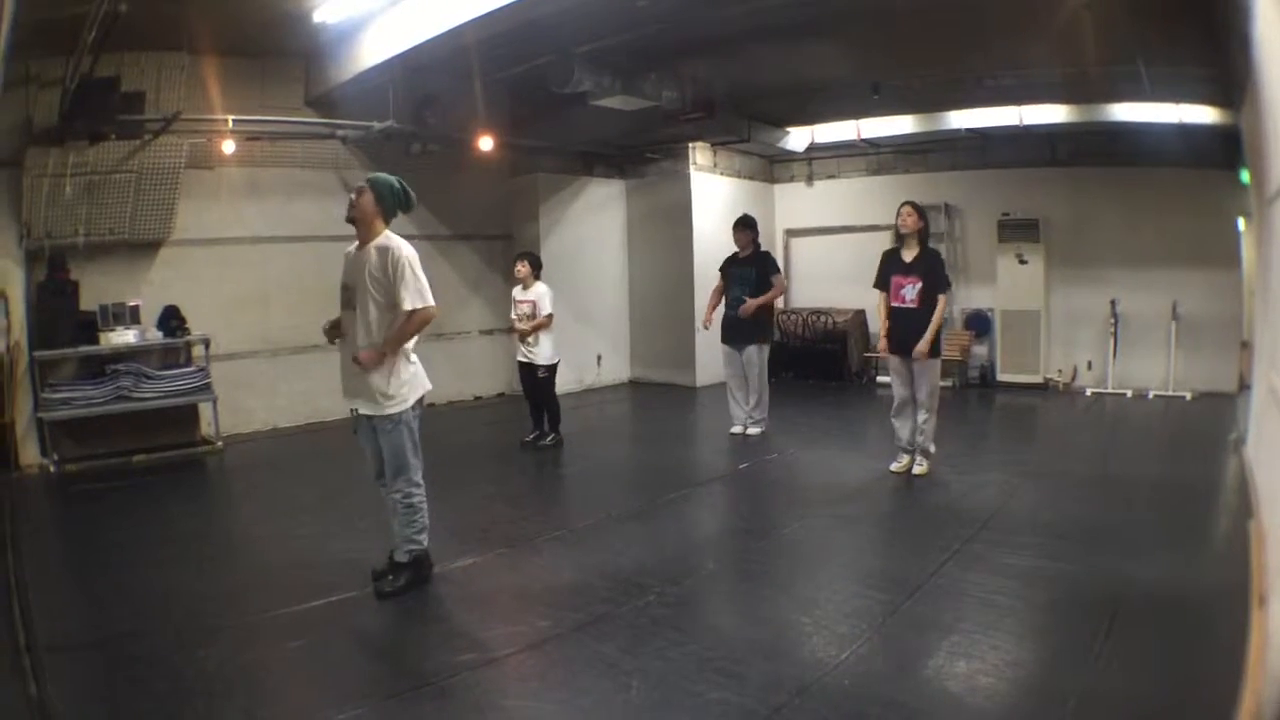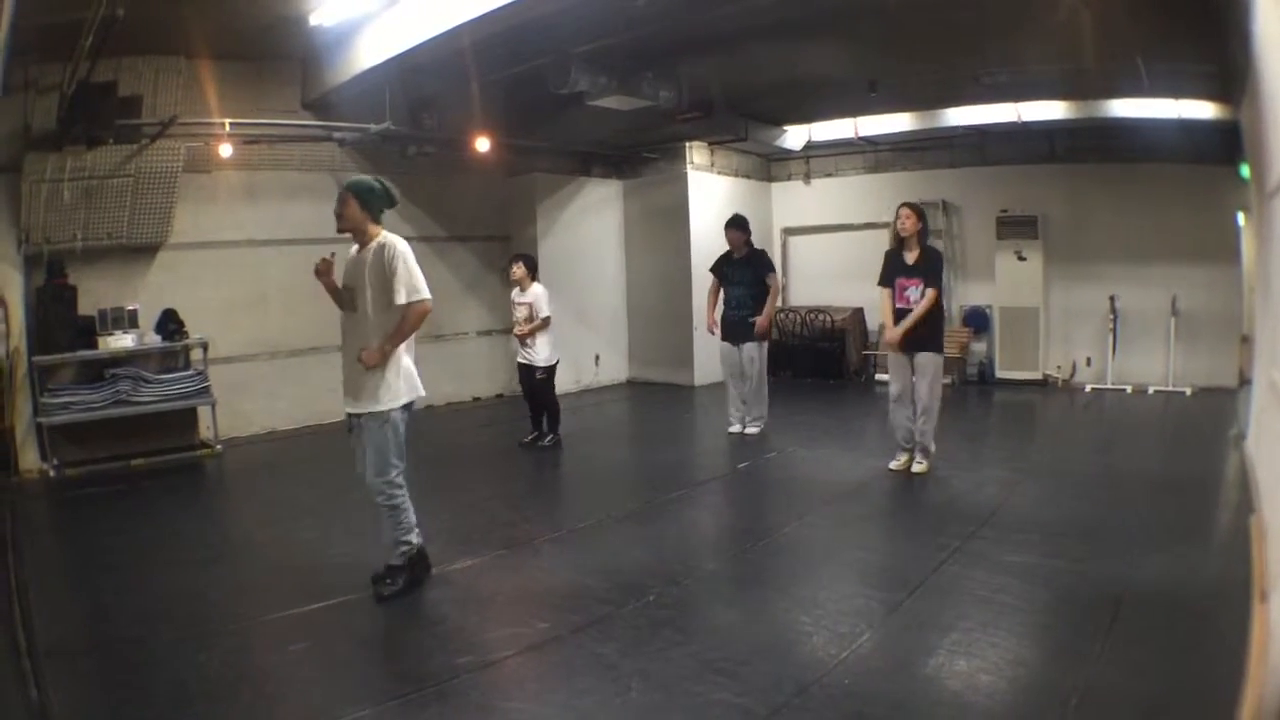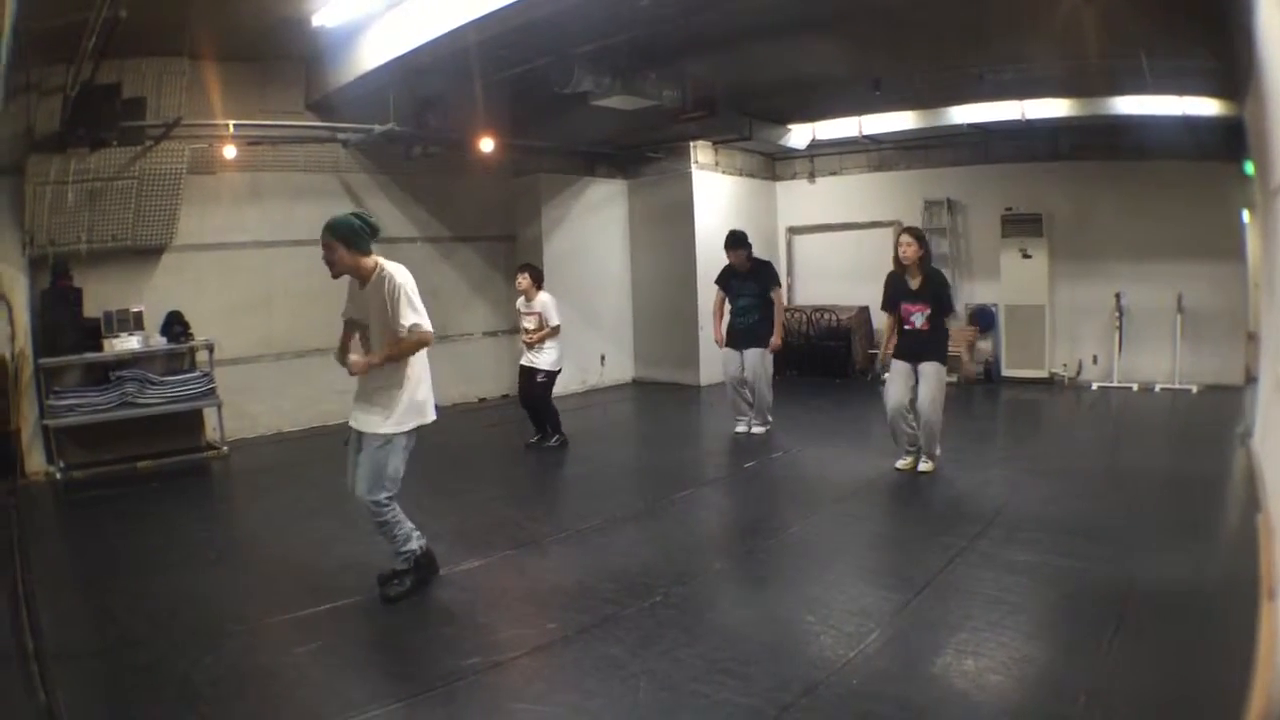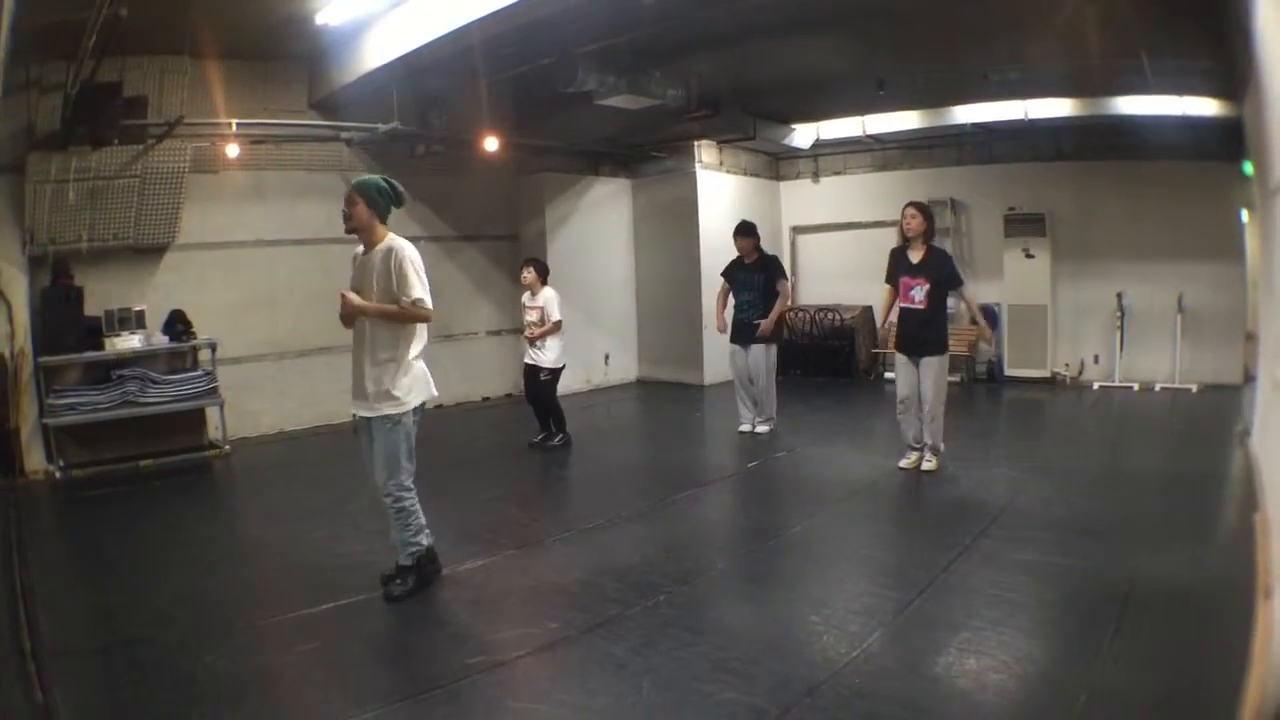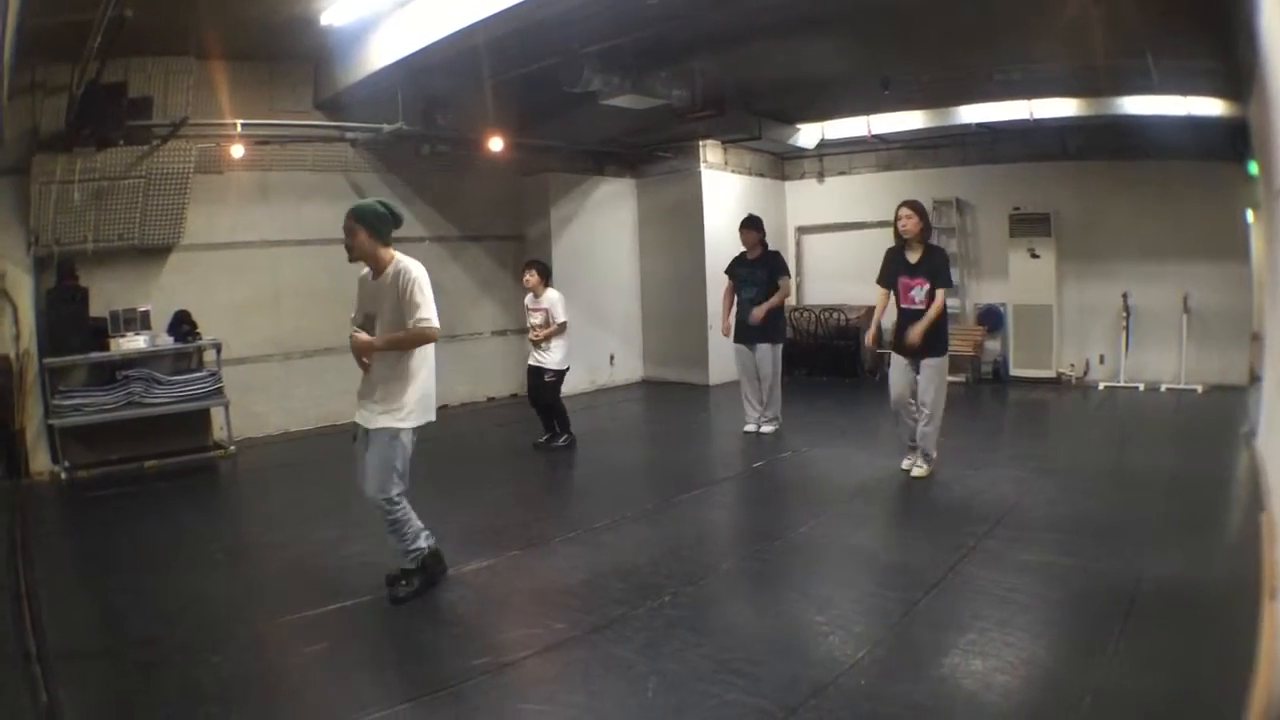
dt=1s
person 1, frame 1
left shoulder: (396, 251)
right shoulder: (352, 253)
left elbow: (425, 311)
left wrist: (380, 352)
right wrist: (337, 327)
left hip: (394, 387)
right hip: (364, 388)
left knee: (405, 480)
right knee: (386, 479)
left ankle: (413, 559)
right ankle: (404, 554)
person 1, frame 2
left shoulder: (392, 248)
right shoulder: (354, 255)
left elbow: (421, 305)
left wrist: (383, 350)
right wrist: (328, 284)
left hip: (387, 387)
right hip: (360, 387)
left knee: (385, 478)
right knee: (373, 477)
left ankle: (409, 560)
right ankle: (405, 554)
person 1, frame 3
left shoulder: (394, 278)
right shoulder: (355, 284)
left elbow: (421, 335)
left wrist: (371, 361)
right wrist: (344, 347)
left hip: (398, 405)
right hip: (369, 404)
left knee: (374, 493)
right knee: (362, 488)
left ankle: (417, 559)
right ankle: (410, 557)
person 1, frame 4
left shoulder: (399, 252)
right shoulder: (358, 257)
left elbow: (422, 310)
left wrist: (365, 308)
right wrist: (350, 310)
left hip: (397, 386)
right hip: (368, 387)
left knee: (394, 480)
right knee: (385, 477)
left ankle: (417, 560)
right ankle: (418, 553)
person 1, frame 5
left shoulder: (408, 272)
right shoulder: (365, 277)
left elbow: (428, 330)
left wrist: (375, 344)
right wrist: (359, 348)
left hip: (402, 403)
right hip: (373, 398)
left knee: (382, 490)
right knee: (374, 486)
left ankle: (424, 559)
right ankle: (421, 556)
person 2, frame 1
left shoulder: (932, 257)
right shoulder: (889, 257)
left elbow: (941, 301)
right elbow: (883, 298)
left wrist: (927, 339)
right wrist: (882, 335)
left hip: (924, 341)
right hip: (897, 341)
left knee: (925, 400)
right knee: (901, 399)
left ankle: (924, 454)
right ankle: (905, 452)
person 2, frame 2
left shoulder: (932, 256)
right shoulder: (891, 256)
left elbow: (930, 298)
right elbow: (887, 296)
left wrist: (902, 327)
right wrist: (889, 330)
left hip: (928, 338)
right hip: (900, 340)
left knee: (925, 398)
right knee: (898, 395)
left ankle: (923, 452)
right ankle: (905, 449)
person 2, frame 3
left shoulder: (936, 279)
right shoulder: (893, 280)
left elbow: (949, 320)
right elbow: (891, 320)
right wrist: (883, 354)
left hip: (931, 354)
right hip: (902, 354)
left knee: (927, 407)
right knee: (895, 405)
left ankle: (928, 454)
right ankle: (910, 450)
person 2, frame 4
left shoulder: (939, 257)
right shoulder: (896, 256)
left elbow: (962, 292)
left wrist: (981, 323)
right wrist: (882, 325)
left hip: (933, 342)
right hip: (904, 341)
left knee: (931, 400)
right knee: (905, 398)
left ankle: (932, 450)
right ankle: (914, 448)
person 2, frame 5
left shoulder: (937, 255)
right shoulder: (893, 255)
left elbow: (941, 297)
right elbow: (884, 293)
left wrist: (922, 326)
right wrist: (873, 328)
left hip: (931, 341)
right hip: (902, 342)
left knee: (928, 401)
right knee: (899, 397)
left ankle: (926, 456)
right ankle: (915, 446)
person 3, frame 1
left shoulder: (764, 259)
right shoulder: (730, 262)
left elbow: (780, 287)
right elbow: (719, 289)
left wrist: (756, 302)
right wrist: (709, 311)
left hip: (756, 328)
right hip: (731, 327)
left knee: (756, 377)
right knee: (734, 377)
left ankle: (757, 421)
right ankle: (739, 420)
person 3, frame 2
left shoulder: (759, 258)
right shoulder: (723, 261)
left elbow: (775, 288)
right elbow: (713, 289)
left wrist: (766, 316)
right wrist: (710, 314)
left hip: (752, 328)
right hip: (729, 327)
left knee: (754, 376)
right knee: (732, 376)
left ankle: (755, 420)
right ankle: (736, 419)
person 3, frame 3
left shoulder: (764, 269)
right shoulder: (727, 272)
left elbow: (777, 302)
right elbow: (719, 302)
left wrist: (777, 334)
right wrist: (717, 329)
left hip: (760, 336)
right hip: (735, 335)
left knee: (757, 379)
right knee: (732, 378)
left ankle: (761, 420)
right ankle: (743, 419)
person 3, frame 4
left shoulder: (770, 263)
right shoulder: (734, 266)
left elbow: (784, 293)
right elbow: (723, 292)
left wrist: (771, 320)
right wrist: (719, 316)
left hip: (764, 329)
right hip: (739, 330)
left knee: (761, 376)
right knee: (740, 376)
left ankle: (765, 419)
right ankle: (747, 418)
person 3, frame 5
left shoulder: (774, 259)
right shoulder: (737, 262)
left elbow: (785, 290)
right elbow: (729, 291)
left wrist: (764, 308)
right wrist: (725, 318)
left hip: (768, 328)
right hip: (743, 329)
left knee: (768, 375)
right knee: (747, 376)
left ankle: (770, 419)
right ankle: (752, 418)
person 4, frame 1
left shoulder: (542, 290)
right shoulder: (516, 292)
left elbow: (547, 319)
left wrist: (528, 327)
right wrist: (517, 327)
left hip: (543, 354)
right hip: (524, 354)
left knee: (546, 394)
right knee: (531, 394)
left ankle: (554, 433)
right ankle: (538, 430)
person 4, frame 2
left shoulder: (538, 291)
right shoulder: (515, 293)
left elbow: (546, 320)
left wrist: (526, 330)
right wrist: (516, 329)
left hip: (542, 355)
right hip: (524, 355)
left knee: (546, 395)
right knee: (530, 395)
left ankle: (553, 433)
right ankle: (537, 431)
person 4, frame 3
left shoulder: (546, 300)
right shoulder: (520, 302)
left elbow: (555, 328)
left wrist: (537, 337)
right wrist: (524, 336)
left hip: (547, 359)
right hip: (528, 358)
left knee: (541, 398)
right knee: (525, 398)
left ankle: (558, 434)
right ankle: (541, 432)
person 4, frame 4
left shoulder: (549, 295)
right shoulder: (525, 297)
left elbow: (557, 324)
left wrist: (538, 333)
right wrist: (527, 332)
left hip: (549, 355)
right hip: (532, 355)
left knee: (546, 395)
right knee: (532, 395)
left ankle: (562, 433)
right ankle: (546, 431)
person 4, frame 5
left shoulder: (553, 297)
right shoulder: (528, 299)
left elbow: (562, 325)
left wrist: (543, 335)
right wrist: (531, 334)
left hip: (554, 357)
right hip: (536, 357)
left knee: (550, 397)
right knee: (535, 397)
left ankle: (566, 433)
right ankle: (550, 432)
